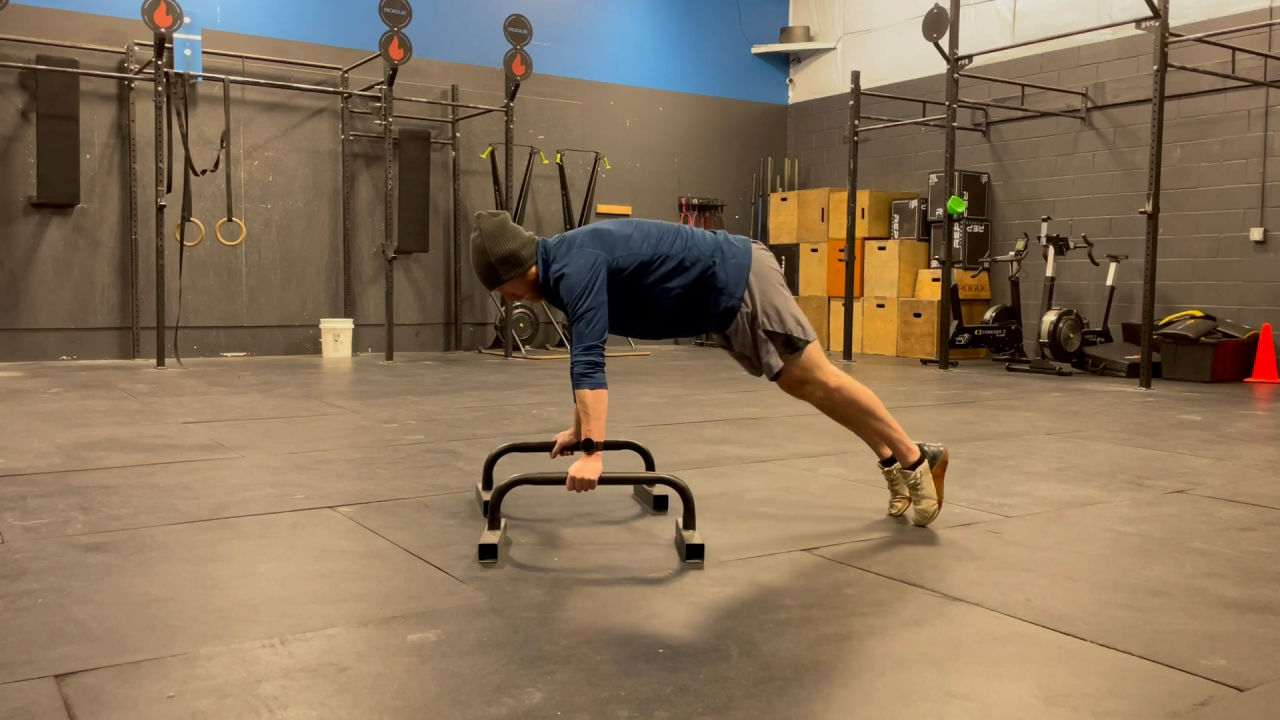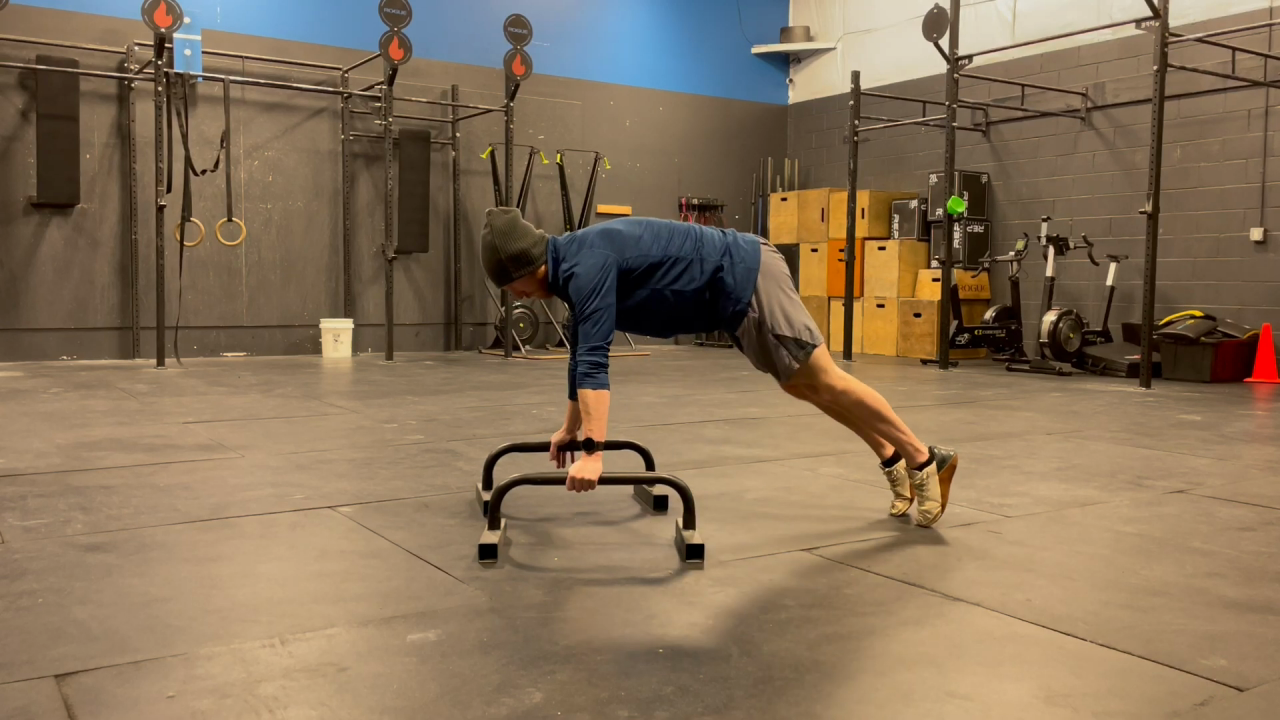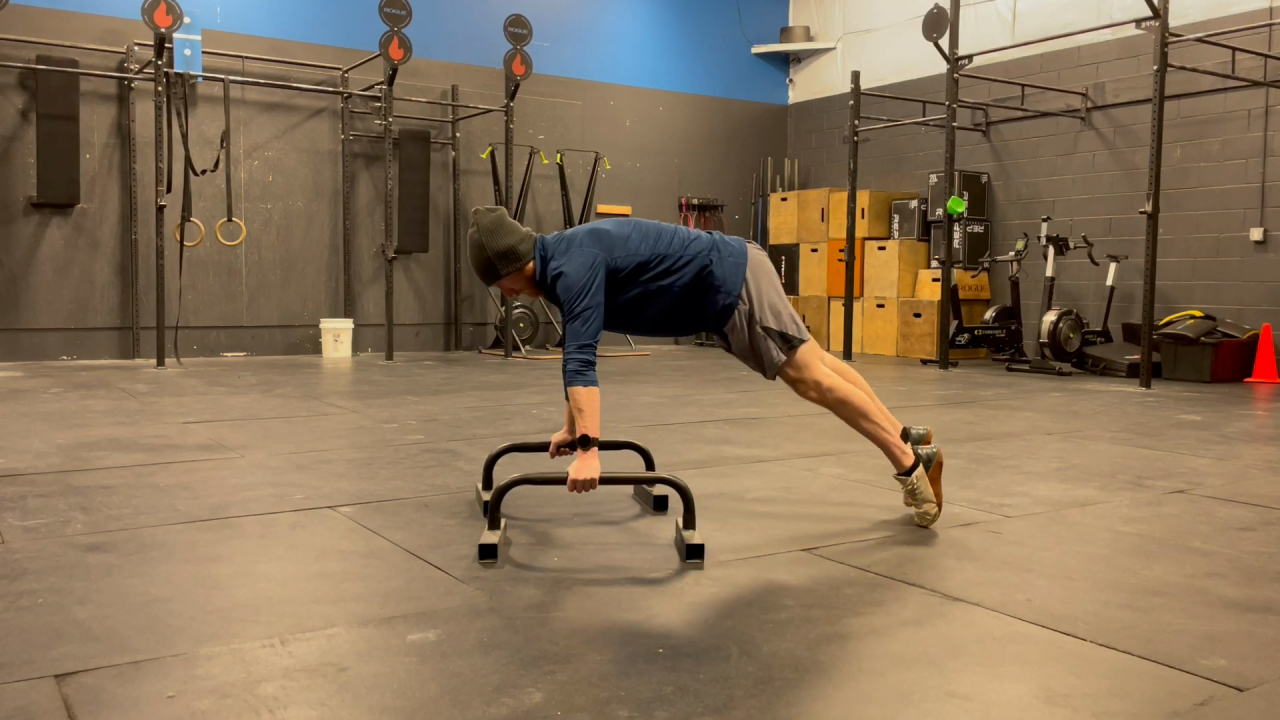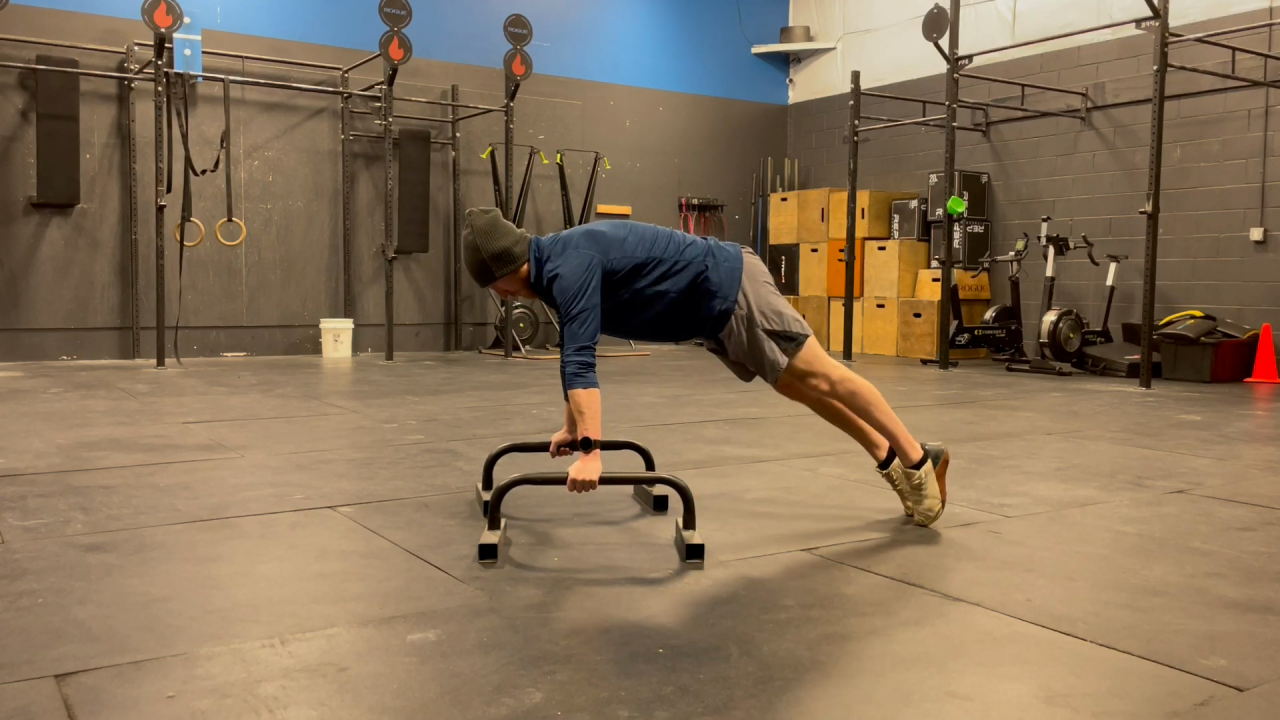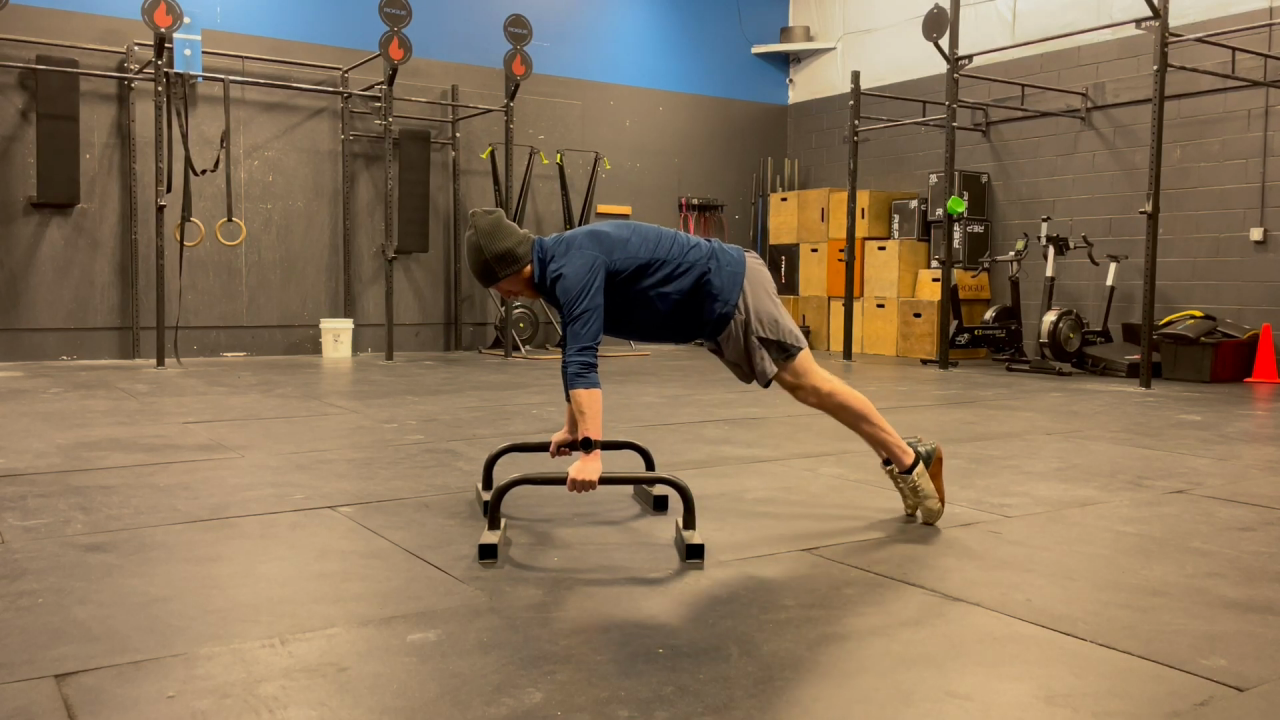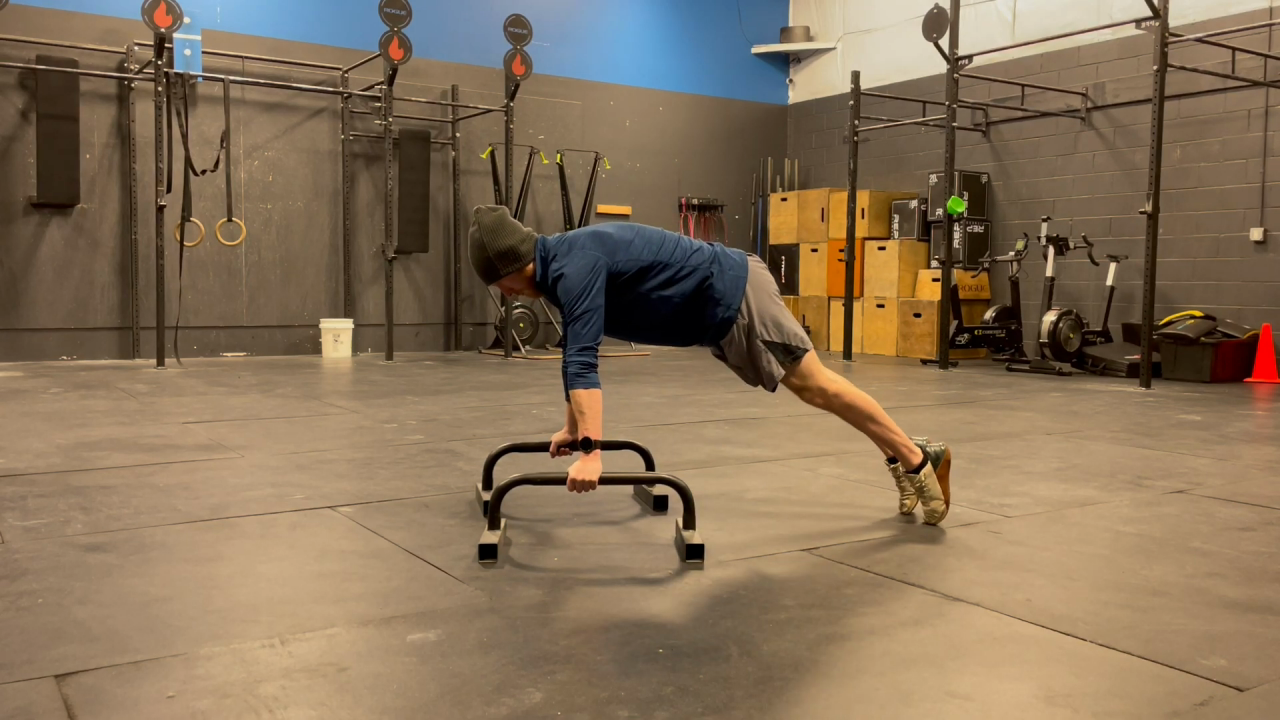
dt=0.3s
person 1, frame 1
left shoulder: (576, 268)
right shoulder: (567, 266)
left elbow: (590, 361)
right elbow: (583, 354)
left wrist: (592, 454)
right wrist: (578, 429)
left hip: (737, 280)
right hip: (728, 288)
left knee: (816, 379)
right knee: (802, 382)
left ankle: (916, 459)
right ankle: (891, 459)
person 1, frame 2
left shoulder: (586, 267)
right shoulder: (576, 265)
left elbow: (594, 360)
right elbow: (583, 351)
left wrist: (593, 453)
right wrist: (571, 427)
left hip: (745, 281)
right hip: (740, 282)
left knee: (823, 381)
right knee: (801, 384)
left ankle: (924, 460)
right ankle: (893, 458)
person 1, frame 3
left shoulder: (573, 266)
right shoulder: (563, 264)
left elbow: (581, 358)
right elbow: (576, 351)
left wrist: (589, 451)
right wrist: (571, 427)
left hip: (731, 278)
right hip: (726, 287)
left knee: (812, 377)
right knee: (814, 362)
left ankle: (910, 462)
right ankle: (904, 439)
person 1, frame 4
left shoulder: (569, 266)
right shoulder: (555, 267)
left elbow: (581, 360)
right elbow: (573, 354)
left wrist: (591, 452)
right wrist: (572, 428)
left hip: (727, 286)
right hip: (716, 302)
left knee: (818, 375)
right knee: (798, 383)
left ankle: (918, 457)
right ankle: (888, 456)
person 1, frame 5
left shoulder: (572, 268)
right shoulder: (561, 265)
left elbow: (583, 360)
right elbow: (576, 354)
left wrist: (590, 452)
right wrist: (572, 427)
left hip: (729, 289)
right hip: (720, 302)
left knee: (811, 384)
right knee: (805, 382)
left ankle: (910, 459)
right ankle: (898, 454)
person 1, frame 6
left shoulder: (573, 267)
right shoulder: (563, 264)
left elbow: (581, 360)
right elbow: (579, 355)
left wrist: (590, 452)
right wrist: (574, 427)
left hip: (732, 294)
right hip: (724, 304)
left knee: (817, 386)
right knee: (812, 385)
left ankle: (918, 460)
right ankle: (902, 455)
